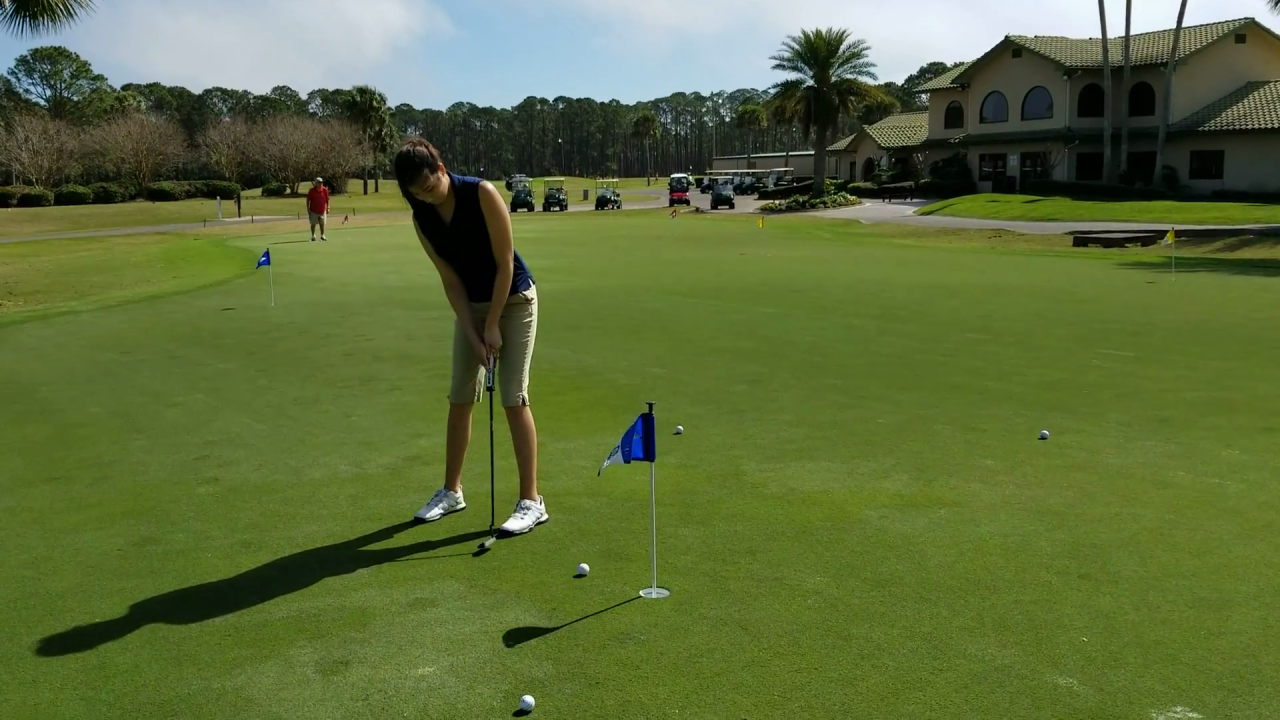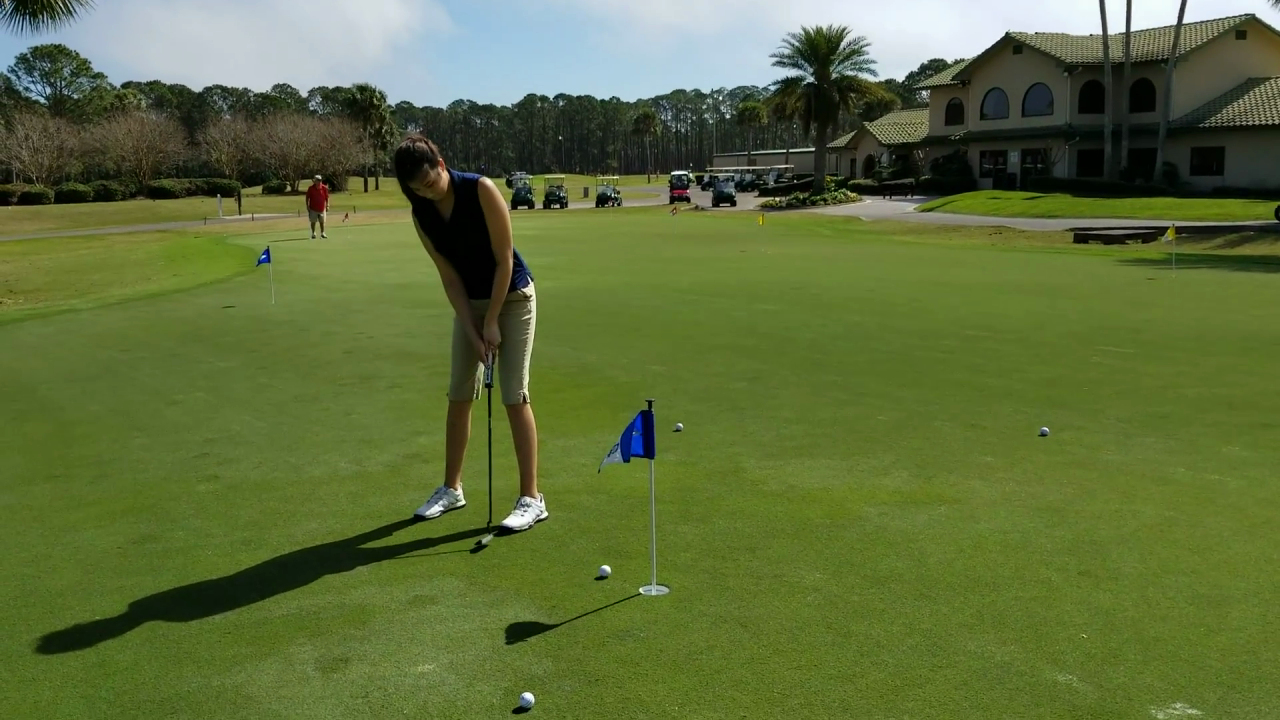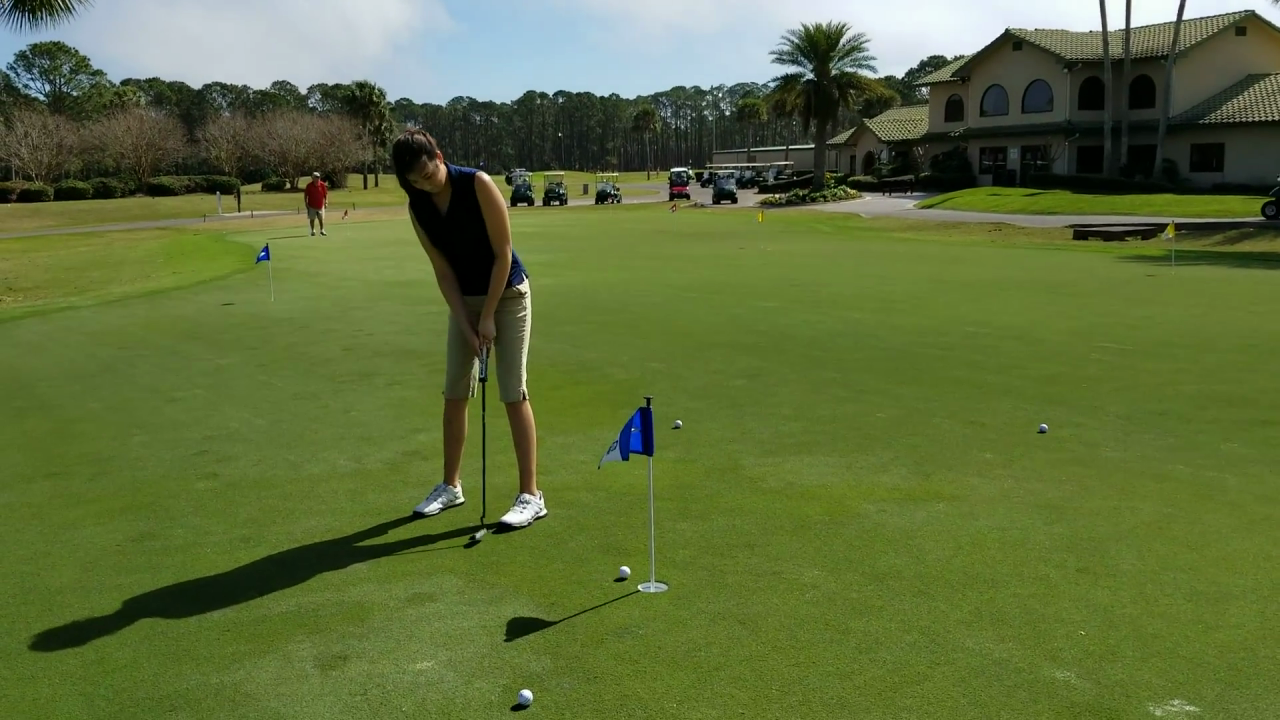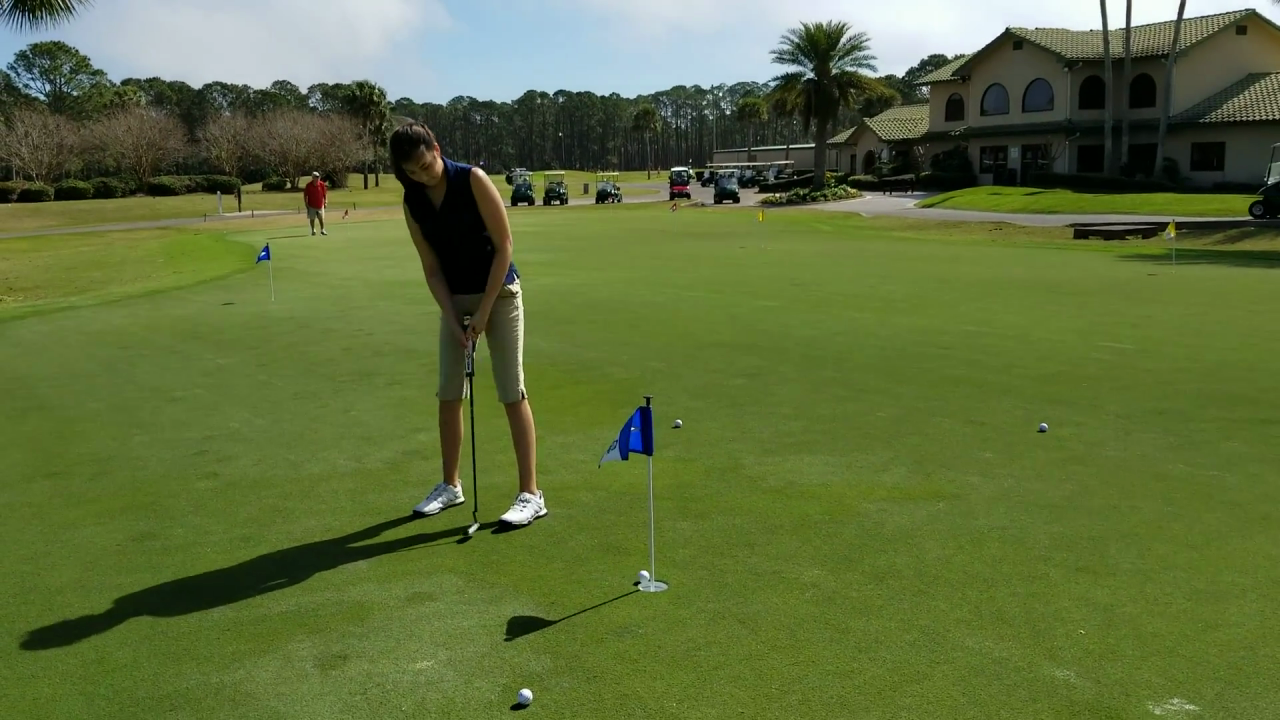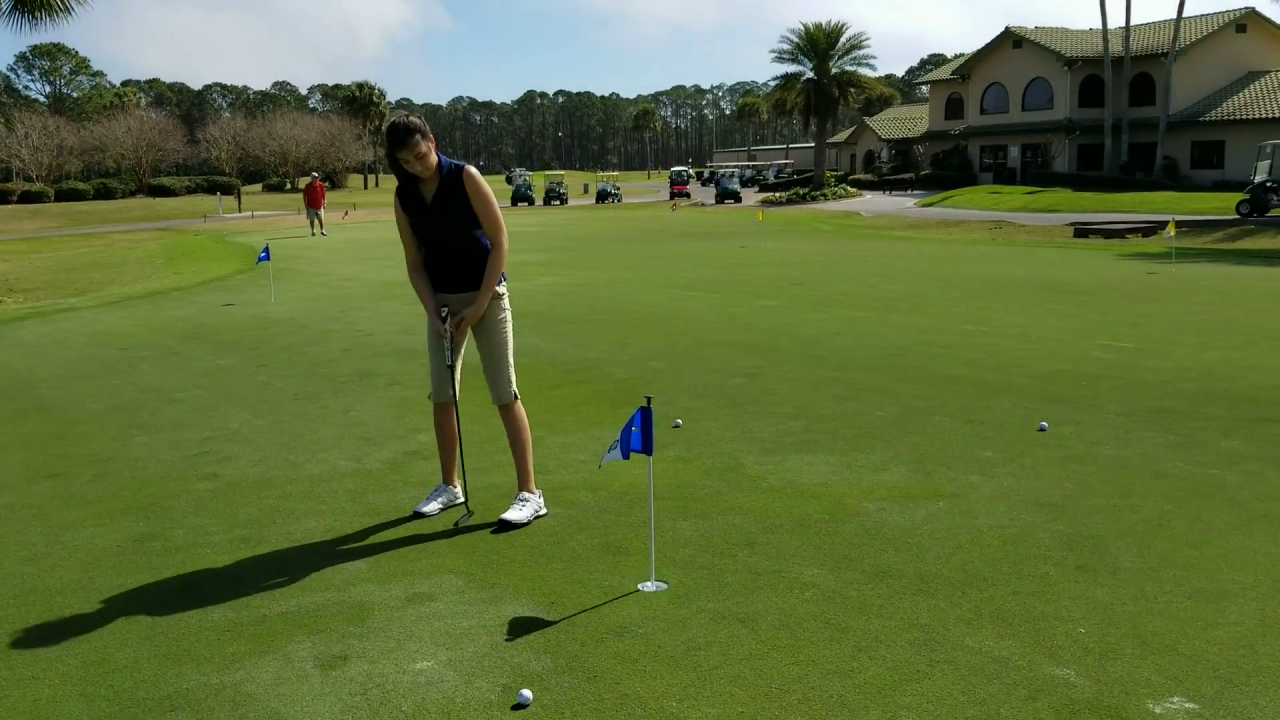
dt=0.1s
person 1, frame 1
left shoulder: (482, 193)
right shoulder: (422, 216)
left elbow: (505, 263)
right elbow: (450, 279)
left wrist: (493, 325)
right wrist: (474, 335)
left hip: (514, 298)
right hip: (472, 303)
left knee: (513, 398)
right knee: (460, 398)
left ankle: (531, 500)
right ankle: (451, 490)
person 1, frame 2
left shoulder: (481, 189)
right shoulder: (421, 213)
left elbow: (504, 258)
right elbow: (449, 276)
left wrist: (492, 322)
right wrist: (472, 331)
left hip: (512, 296)
right hip: (470, 301)
left knee: (513, 395)
right knee: (459, 395)
left ankle: (531, 498)
right ankle: (451, 488)
person 1, frame 3
left shoulder: (478, 184)
right shoulder: (418, 206)
left elbow: (503, 253)
right elbow: (443, 271)
left wrist: (488, 316)
right wrist: (467, 326)
left hip: (507, 293)
right hip: (465, 298)
left knee: (512, 392)
right knee: (454, 392)
left ankle: (531, 495)
right ankle: (450, 486)
person 1, frame 4
left shoulder: (473, 180)
right shoulder: (412, 201)
left elbow: (503, 245)
right elbow: (432, 266)
left wrist: (484, 309)
right wrist: (452, 318)
left hip: (499, 294)
right hip: (454, 298)
left knee: (511, 392)
right knee: (449, 393)
left ankle: (531, 494)
right ankle: (450, 485)
person 1, frame 5
left shoulder: (465, 177)
right shoulder: (403, 196)
left elbow: (499, 242)
right elbow: (414, 263)
left wrist: (479, 304)
right wrist: (433, 314)
left hip: (486, 294)
right hip: (441, 298)
left knee: (503, 392)
right knee: (442, 394)
left ankle: (530, 493)
right ankle: (450, 486)
